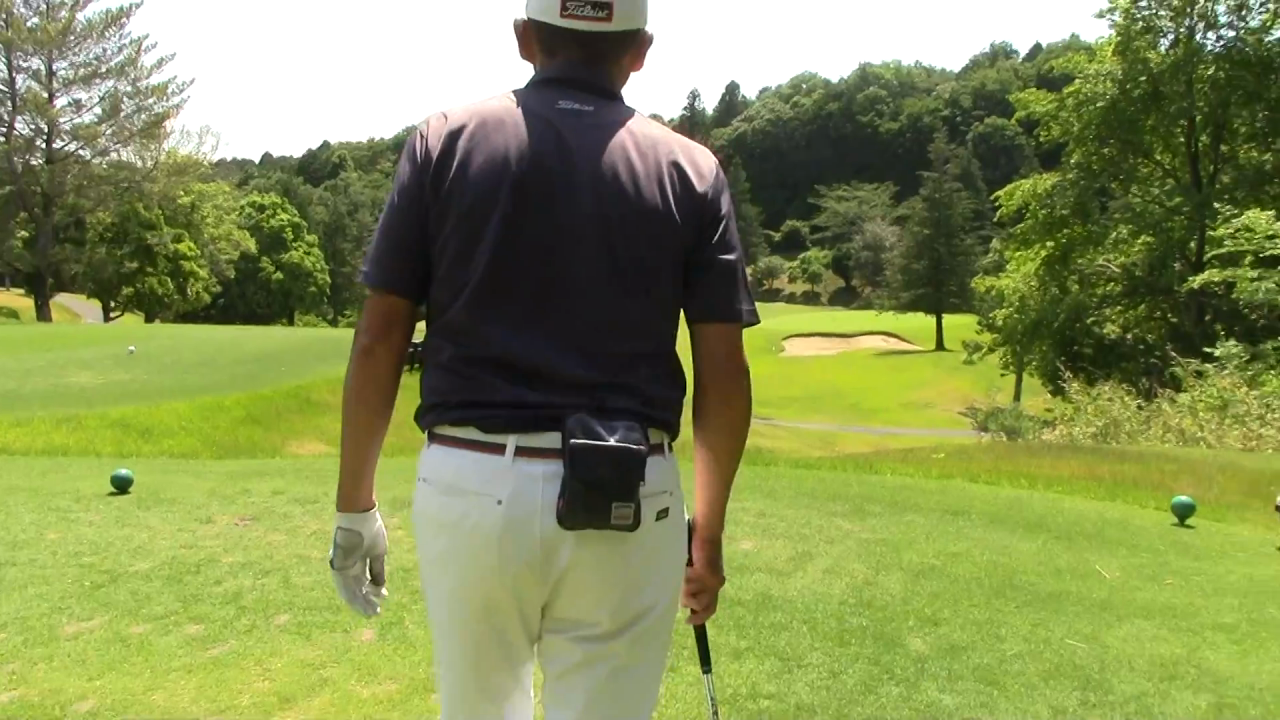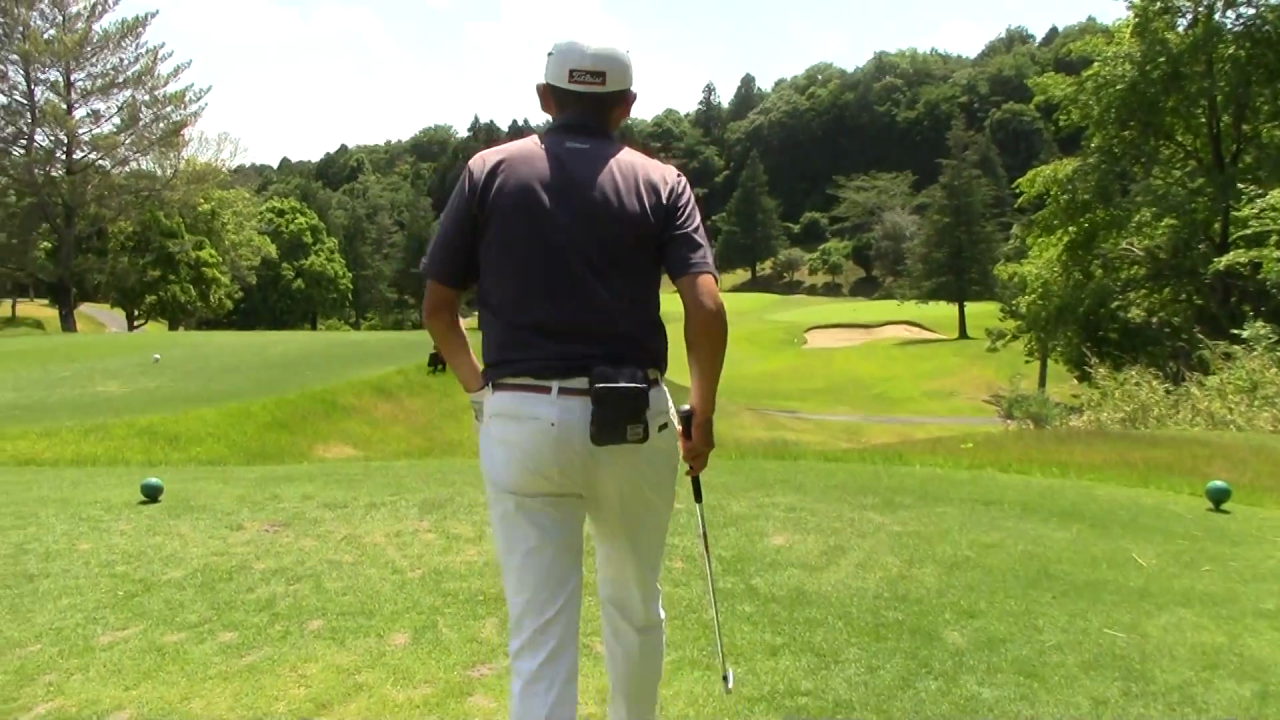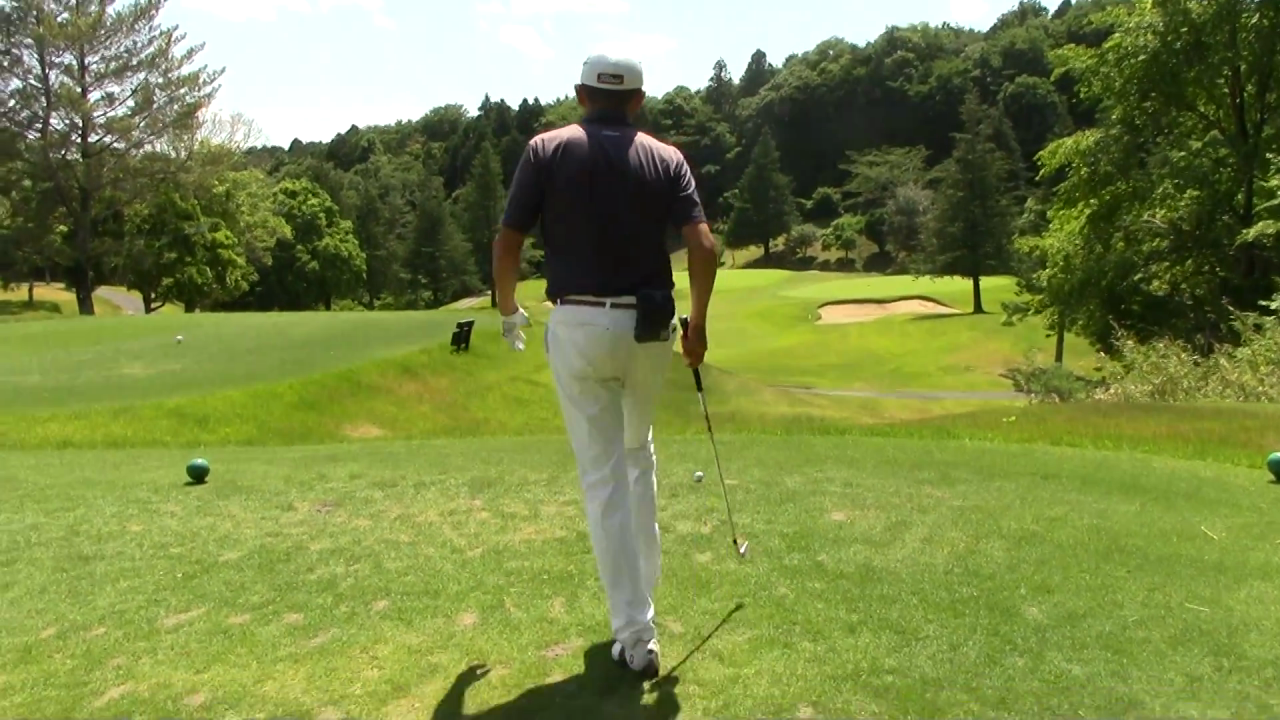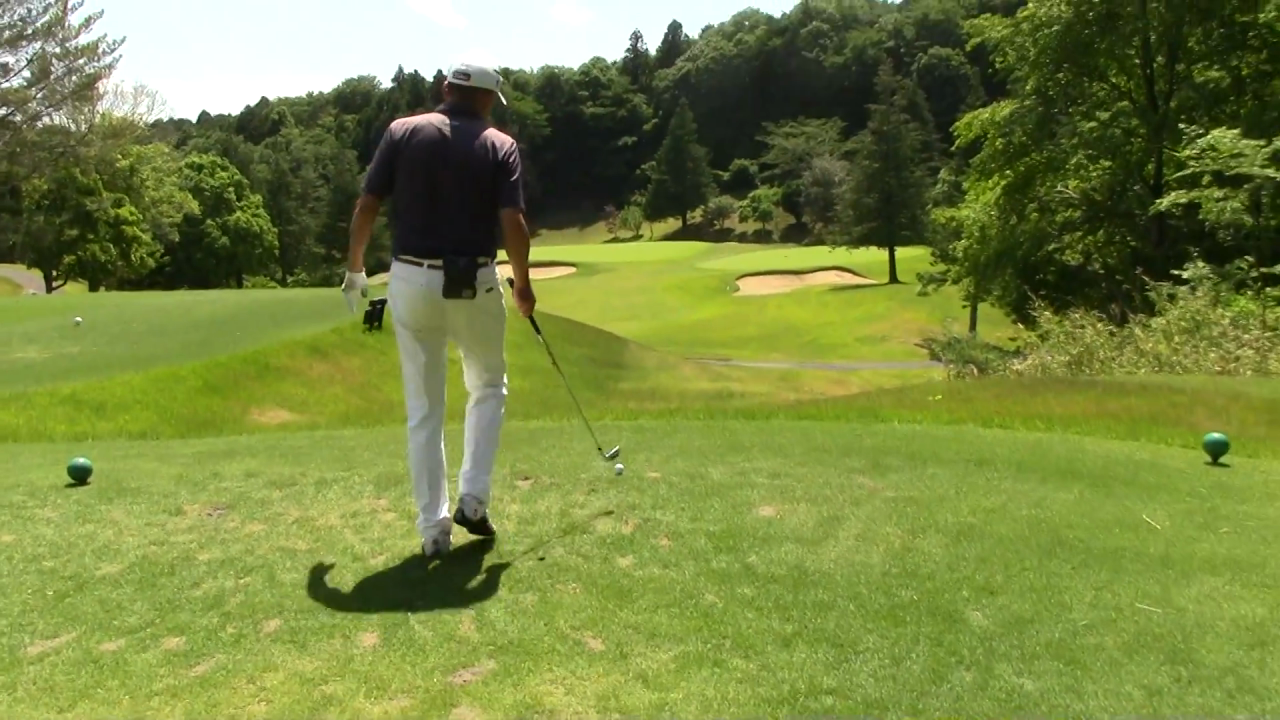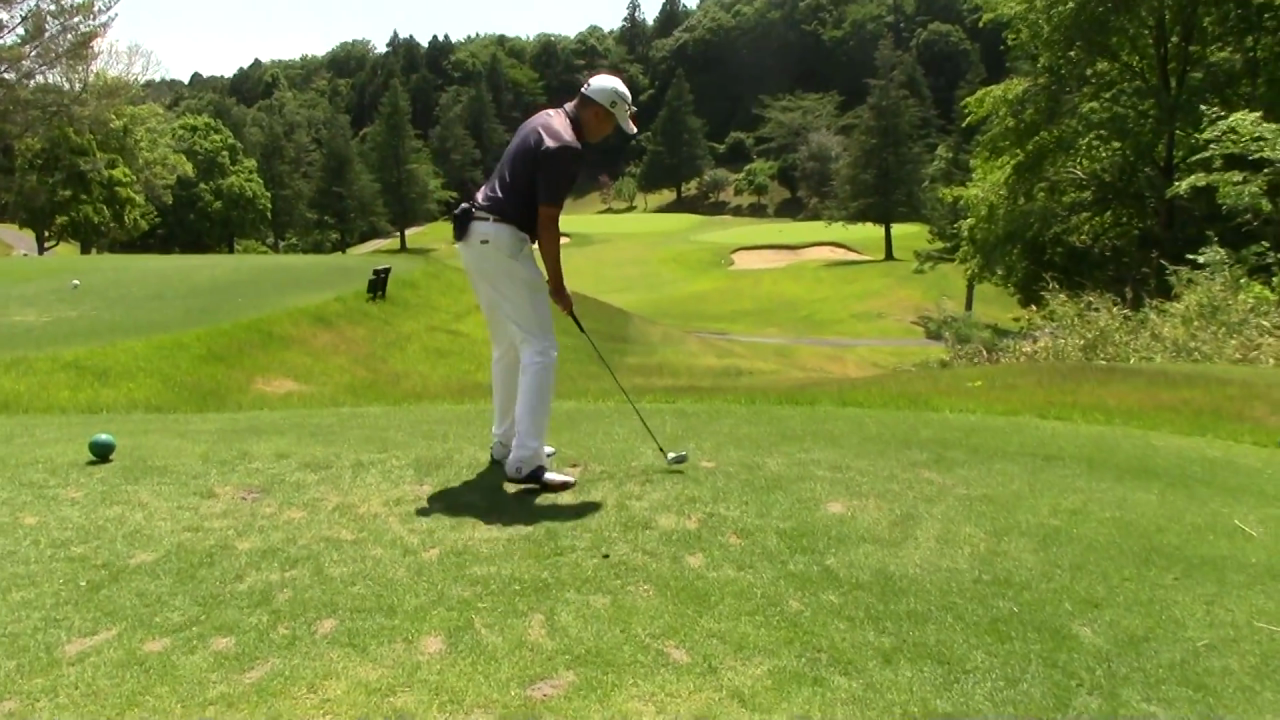
dt=1s
person 1, frame 1
left shoulder: (443, 141)
right shoulder: (688, 168)
left elbow: (377, 340)
right elbow: (724, 371)
left wrist: (353, 505)
right wrist: (709, 531)
left hip: (468, 489)
right hip: (624, 502)
person 1, frame 2
left shoulder: (488, 171)
right shoulder: (660, 182)
left elbow: (437, 306)
right elbow: (705, 306)
left wrist: (478, 383)
right wrist: (703, 413)
left hip: (523, 421)
right hip: (633, 422)
left knee: (539, 641)
right knee: (633, 602)
person 1, frame 3
left shoulder: (546, 150)
right shoulder: (665, 158)
left elbow: (506, 245)
right elbow: (702, 246)
left wrist: (508, 310)
right wrist: (698, 323)
left hip: (579, 327)
right hip: (649, 328)
left knee: (605, 482)
right knee: (636, 451)
left ankle: (636, 637)
right ankle: (638, 591)
person 1, frame 4
left shoulder: (402, 132)
right shoulder: (501, 146)
left elbow: (365, 209)
right elbow: (513, 226)
left wrist: (355, 271)
right wrist: (523, 283)
left hip: (411, 281)
right hip: (474, 284)
left knee: (423, 411)
right knee: (487, 388)
left ankle: (433, 528)
right ankle: (472, 498)
person 1, frame 5
left shoulder: (545, 120)
right shoulder: (566, 146)
right elbow: (547, 223)
right wrist: (556, 283)
left hip: (480, 233)
right hip: (499, 240)
left knee: (508, 345)
right knee: (540, 347)
left ankle: (507, 442)
right ankle: (525, 460)
